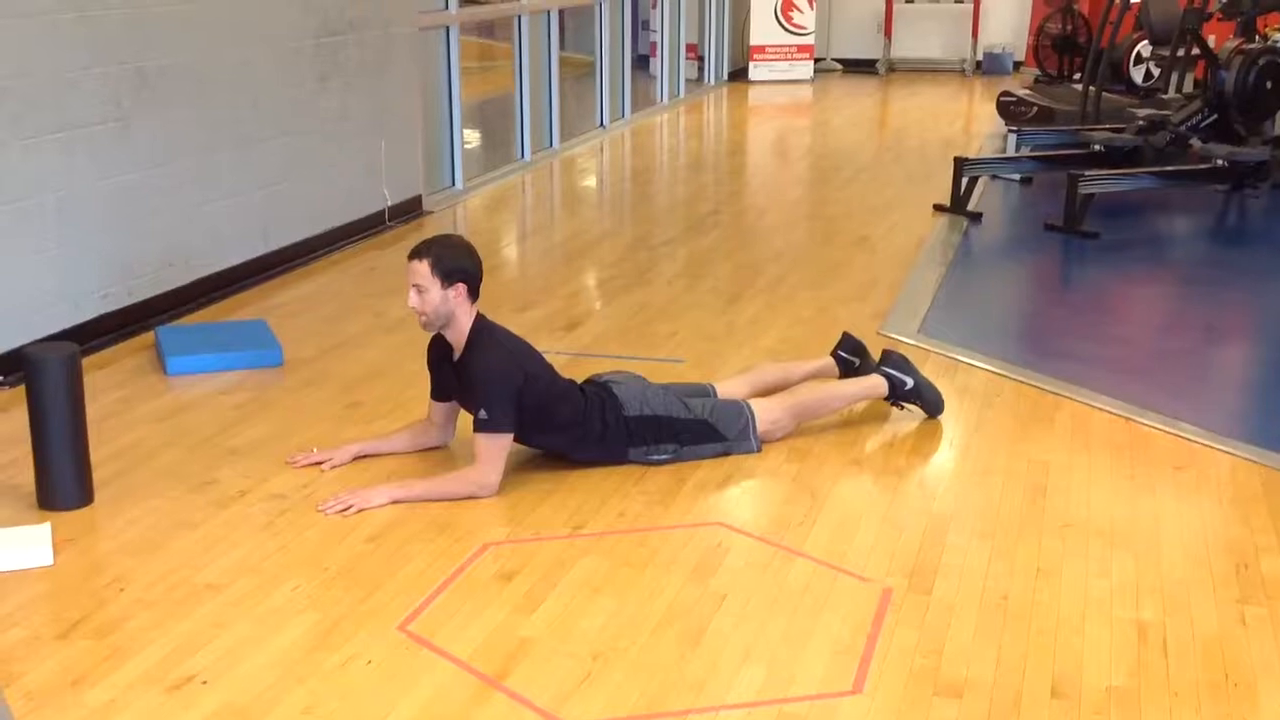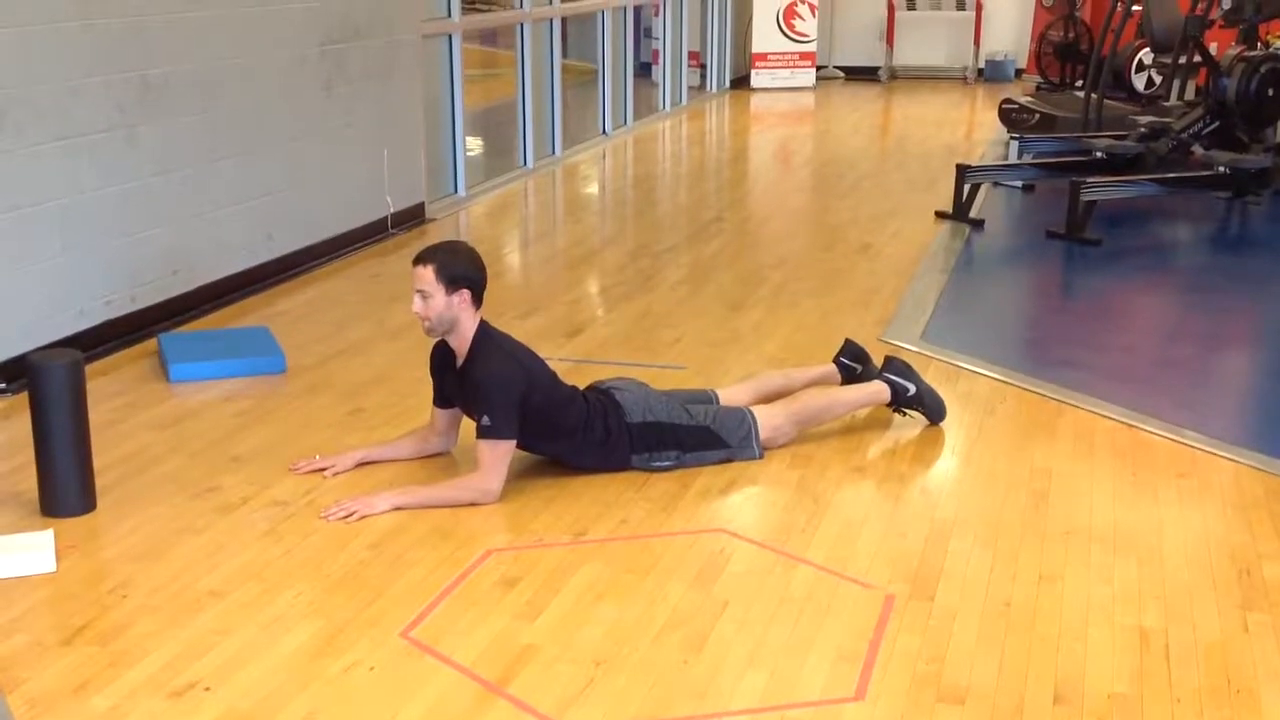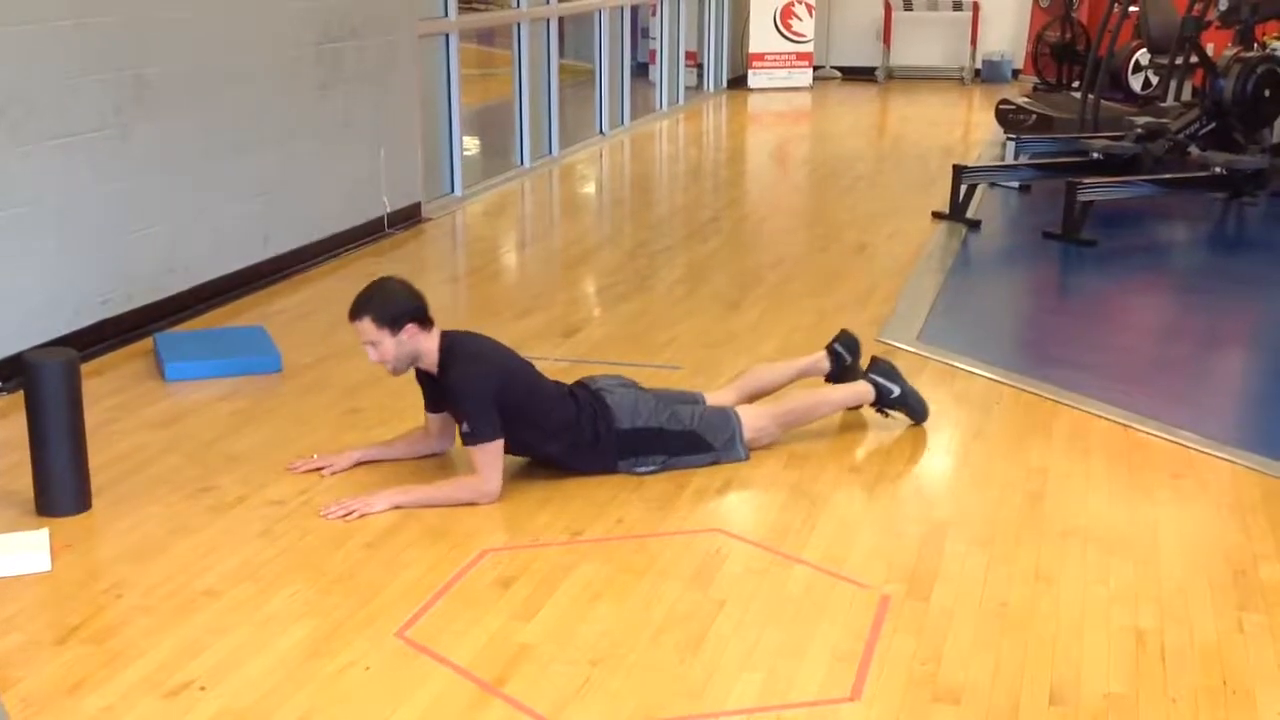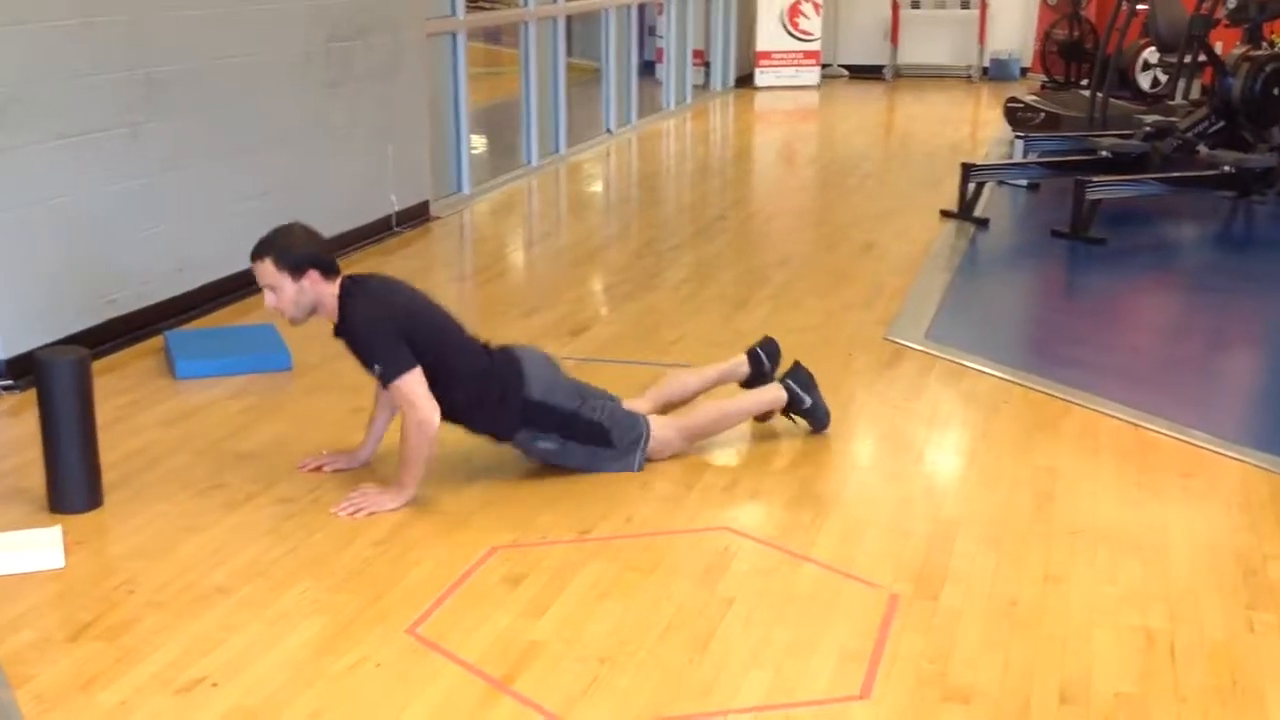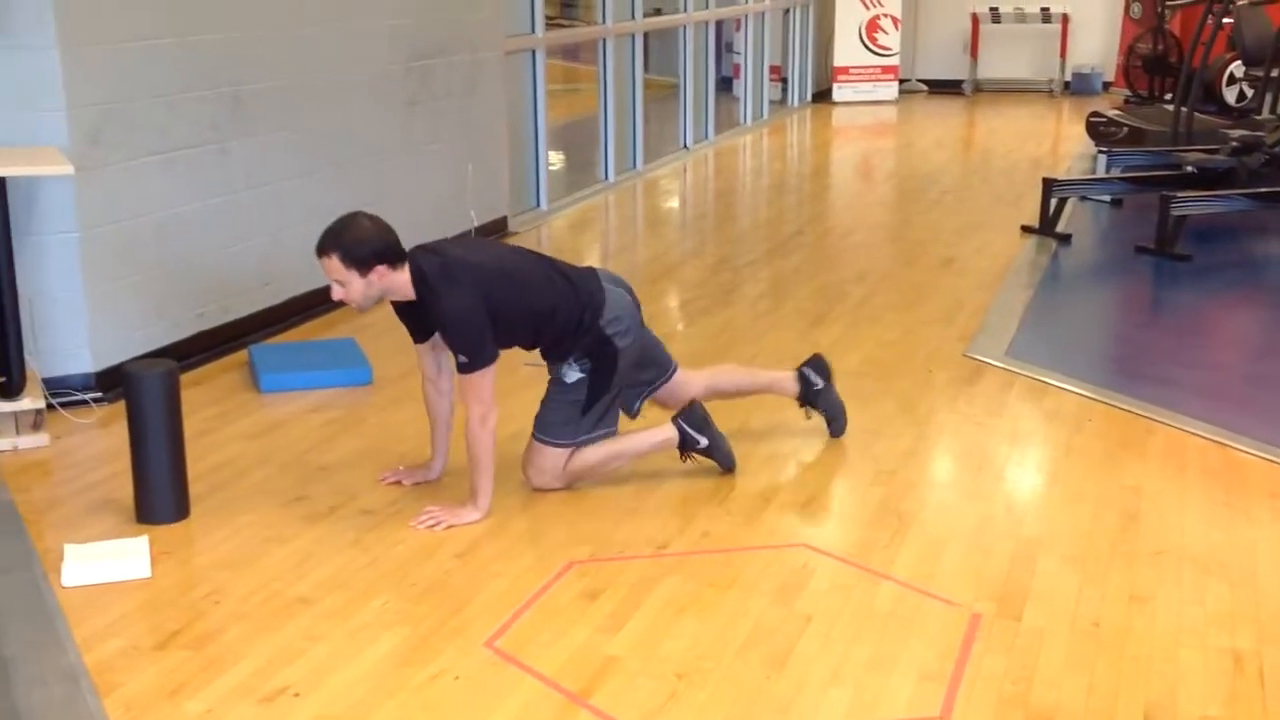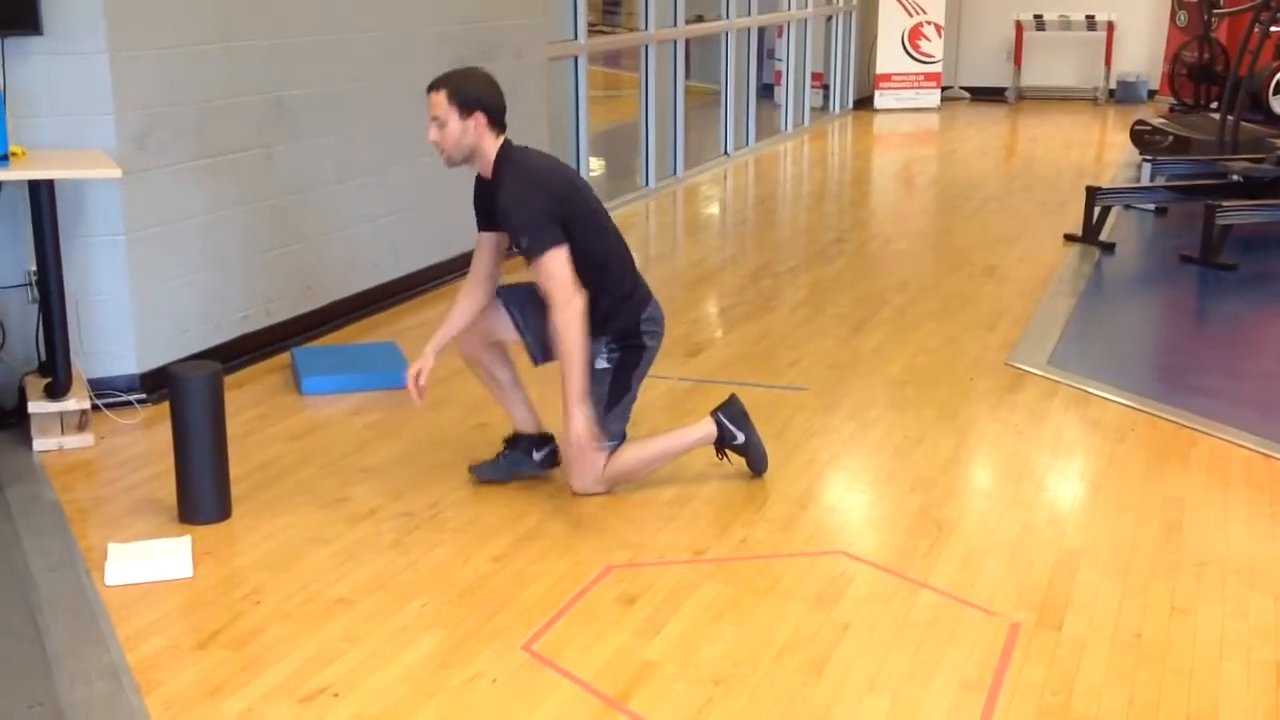
dt=0.7s
person 1, frame 1
left shoulder: (491, 363)
right shoulder: (445, 349)
left elbow: (485, 478)
right elbow: (436, 429)
left wrist: (387, 492)
right wrist: (356, 448)
left hip: (630, 425)
right hip: (608, 396)
left knee: (771, 421)
right knee: (733, 391)
left ankle: (887, 380)
right ankle: (840, 359)
person 1, frame 2
left shoulder: (495, 371)
right shoulder: (447, 356)
left elbow: (488, 485)
right elbow: (439, 437)
left wrist: (390, 499)
right wrist: (359, 455)
left hip: (632, 433)
right hip: (611, 404)
left knee: (771, 429)
right knee: (735, 397)
left ankle: (887, 386)
right ankle: (842, 367)
person 1, frame 3
left shoulder: (468, 377)
right shoulder: (437, 361)
left elbow: (487, 485)
right elbow: (436, 436)
left wrist: (391, 497)
right wrist: (355, 455)
left hip: (619, 435)
right hip: (597, 399)
left knee: (757, 427)
right knee: (727, 398)
left ankle: (871, 386)
right ankle: (831, 358)
person 1, frame 4
left shoulder: (365, 318)
right shoulder: (362, 295)
left elbow: (424, 418)
right elbow: (394, 382)
left wrist: (402, 491)
right wrist: (362, 453)
left hip: (525, 403)
right hip: (519, 376)
left knee: (663, 439)
right knee: (640, 408)
left ankle: (782, 396)
right ankle: (751, 363)
person 1, frame 5
left shoulder: (454, 301)
right shoulder: (416, 280)
left elbow: (481, 412)
right elbow: (436, 378)
left wrist: (478, 505)
right wrist: (435, 464)
left hip: (599, 329)
right hip: (601, 301)
left knee: (543, 472)
right knee: (680, 389)
left ankle: (680, 434)
right ankle: (804, 381)
person 1, frame 6
left shoulder: (522, 191)
right shoulder: (491, 184)
left elbow: (567, 302)
right elbow: (481, 279)
left wrist: (577, 409)
right wrist: (430, 350)
left hip: (622, 324)
left knee: (586, 478)
right knee: (470, 328)
left ankle: (717, 428)
right ankle: (533, 443)
